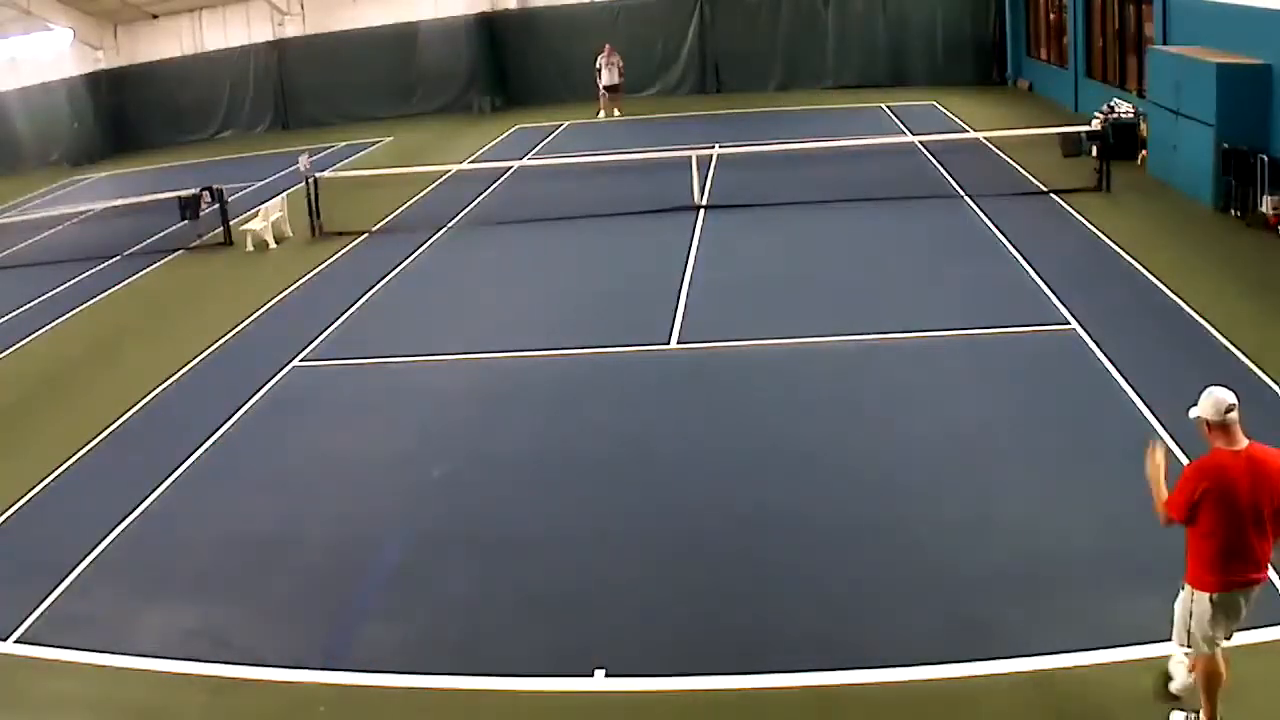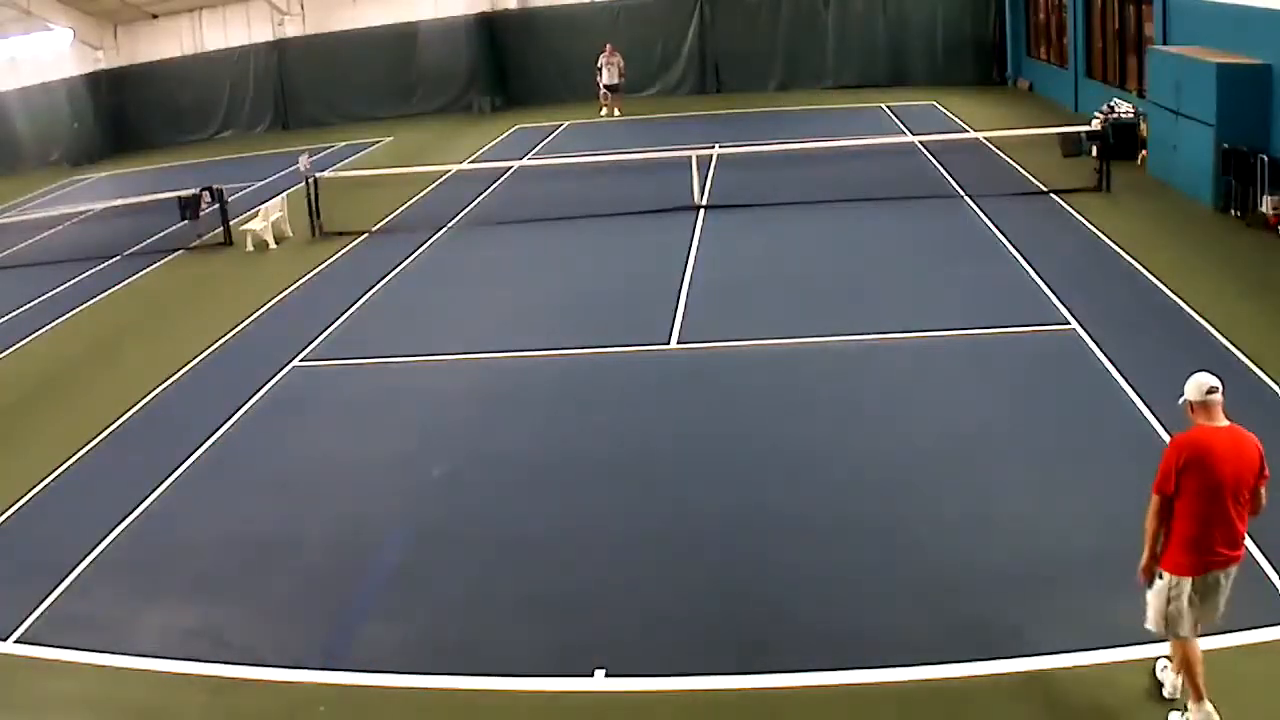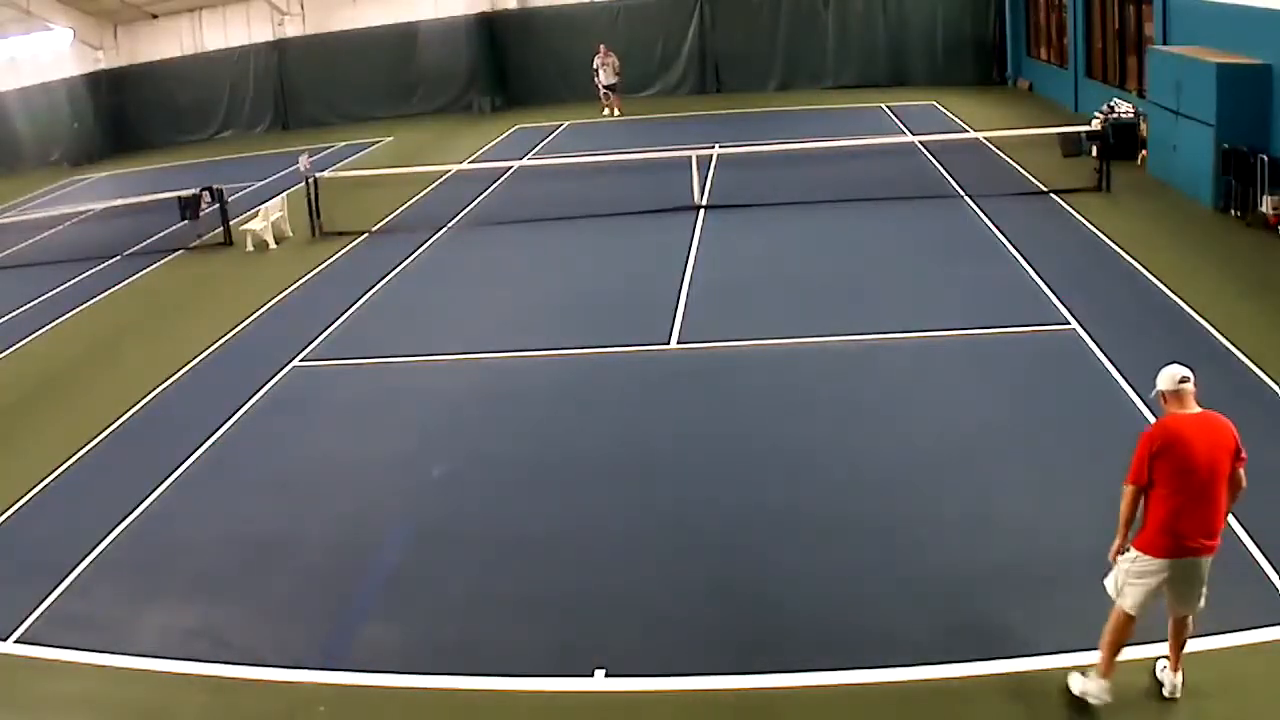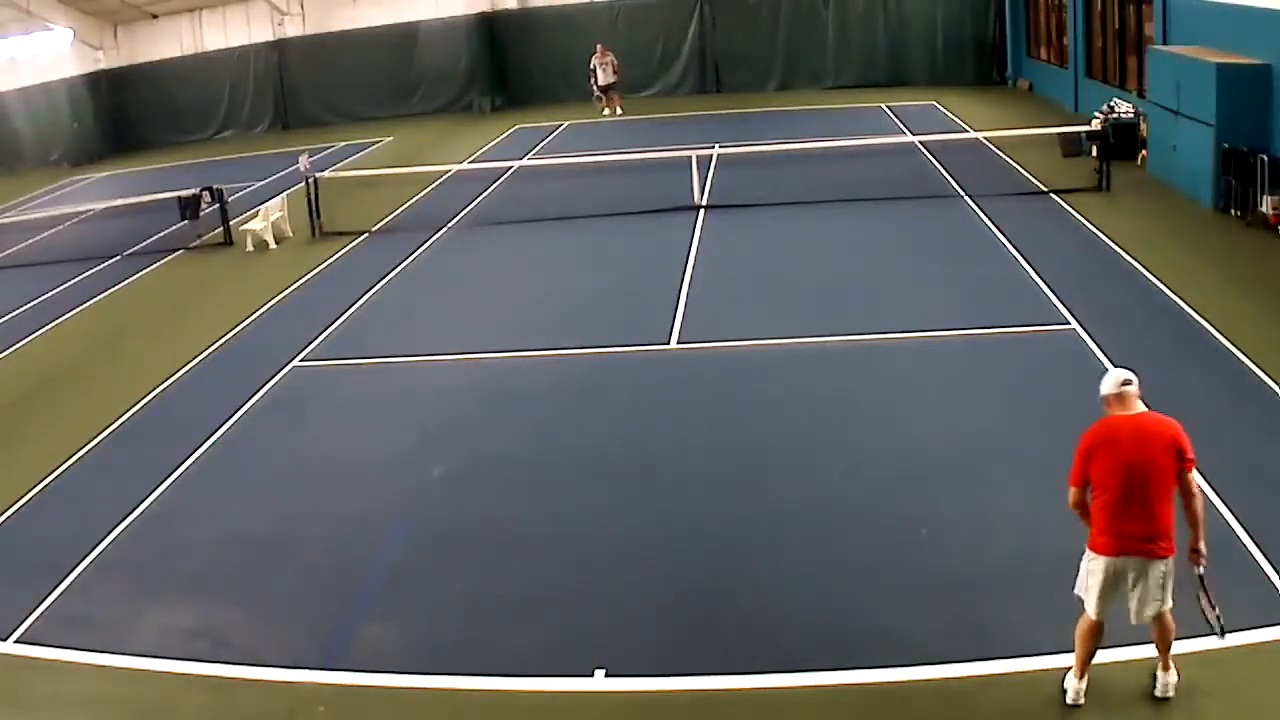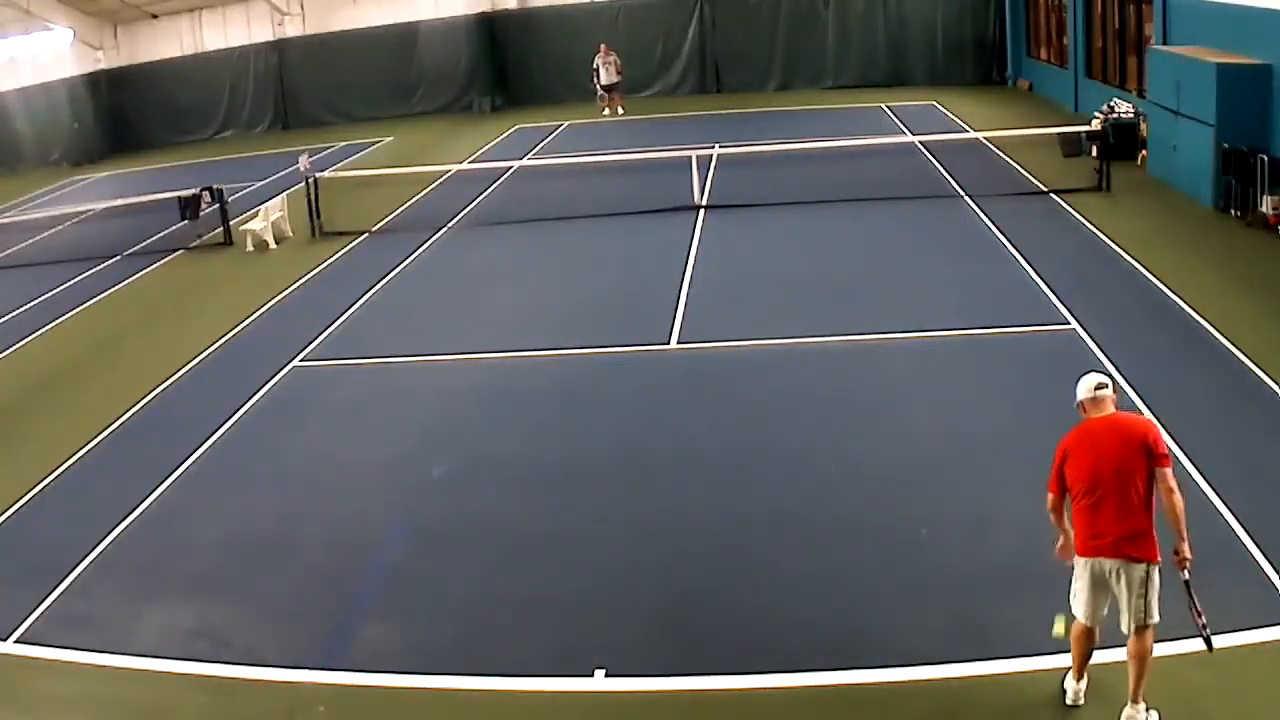
dt=0.4s
person 1, frame 1
left shoulder: (1201, 472)
left elbow: (1167, 514)
left wrist: (1156, 474)
left hip: (1211, 580)
right hip: (1253, 575)
left knee: (1208, 648)
right knee: (1209, 634)
right ankle: (1185, 675)
person 1, frame 2
left shoulder: (1182, 446)
right shoulder: (1251, 444)
left elbow: (1158, 508)
right elbow: (1258, 504)
left wrist: (1149, 555)
left hip: (1185, 560)
right hip: (1228, 558)
left knee: (1177, 631)
right knee: (1193, 623)
right ankle: (1173, 675)
person 1, frame 3
left shoulder: (1156, 436)
right shoulder: (1225, 429)
left elbow: (1132, 497)
right elbow: (1238, 485)
left wrist: (1121, 538)
right wrist: (1221, 514)
left hip: (1157, 547)
right hip: (1202, 546)
left knee: (1125, 610)
right knee: (1182, 613)
left ankle: (1099, 680)
right ankle: (1173, 674)
person 1, frame 4
left shoulder: (1092, 438)
right shoulder: (1171, 431)
left elbow: (1075, 500)
right elbow: (1191, 492)
right wrist: (1198, 539)
left hip: (1105, 548)
right hip: (1155, 547)
left knee: (1093, 616)
right knee: (1160, 612)
left ankle: (1077, 682)
right ankle: (1165, 675)
person 1, frame 5
left shoulder: (1069, 443)
right shoulder: (1145, 429)
left elbow: (1054, 505)
right elbow: (1169, 489)
left wrist: (1064, 535)
right wrist: (1182, 540)
left hip: (1089, 551)
right hip: (1137, 551)
left knee: (1085, 621)
right knee: (1140, 628)
left ankle: (1076, 683)
